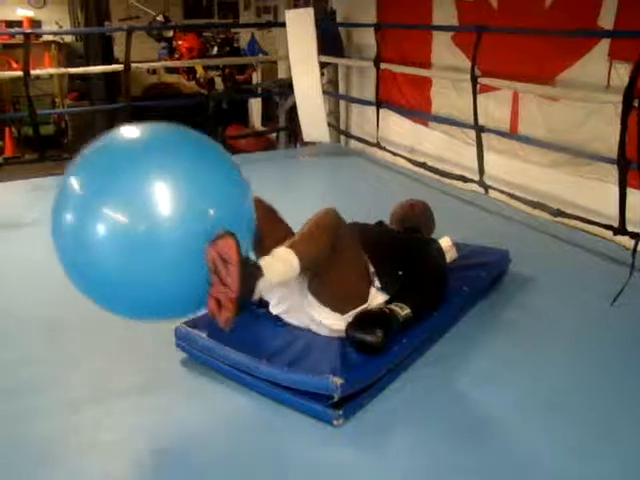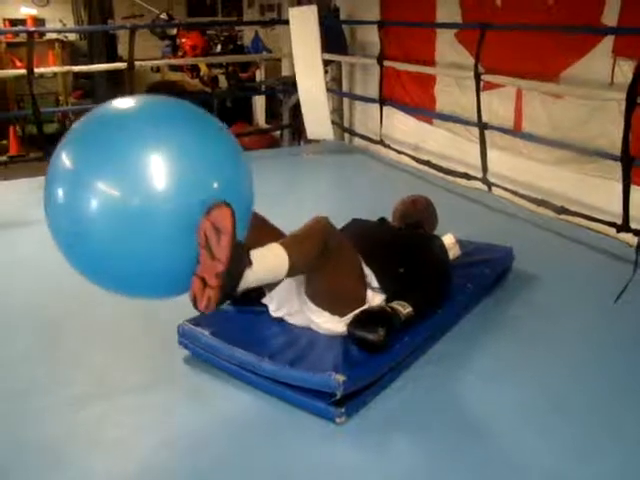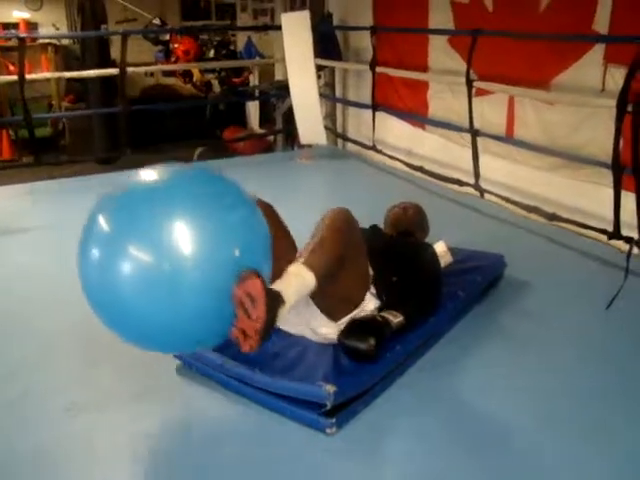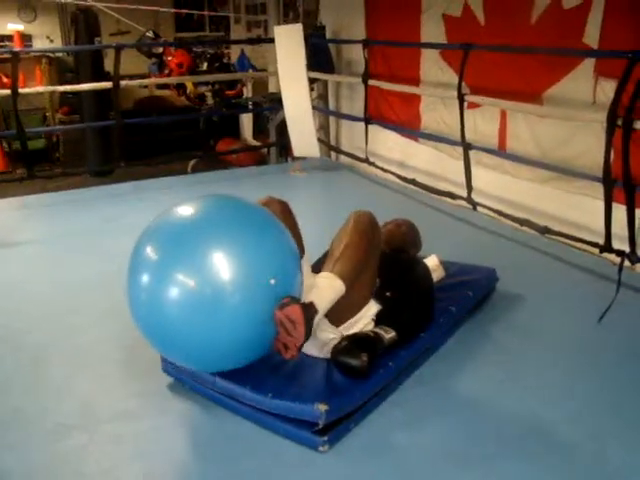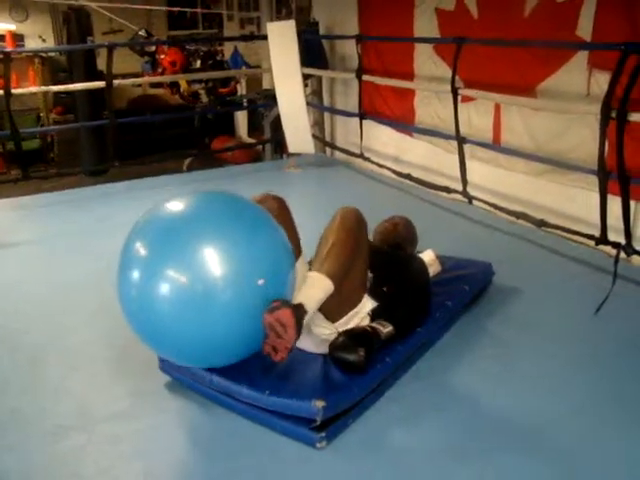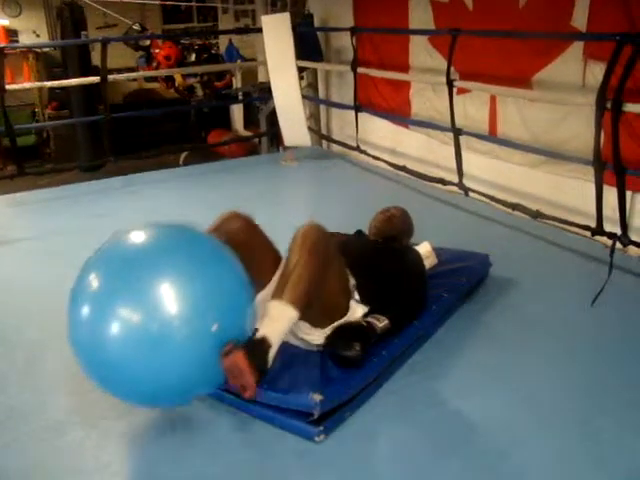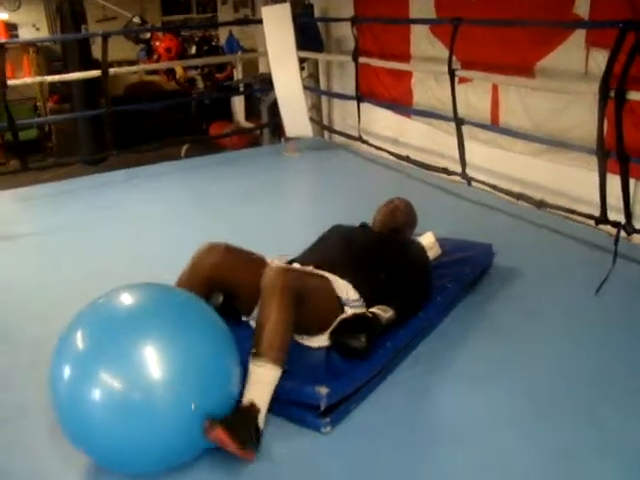
dt=0.3s
person 1, frame 1
left shoulder: (426, 249)
right shoulder: (361, 228)
left elbow: (431, 294)
left wrist: (392, 315)
left hip: (344, 305)
right hip: (298, 288)
left knee: (328, 220)
right knee: (255, 209)
left ankle: (250, 278)
person 1, frame 2
left shoulder: (427, 246)
right shoulder: (361, 225)
left elbow: (433, 291)
left wrist: (393, 314)
left hip: (344, 304)
right hip: (297, 286)
left knee: (320, 228)
right knee: (246, 222)
left ankle: (237, 271)
person 1, frame 3
left shoulder: (419, 252)
right shoulder: (362, 234)
left elbow: (427, 299)
right elbow: (303, 261)
left wrist: (387, 322)
left hip: (341, 315)
right hip: (296, 302)
left knee: (340, 220)
right knee: (256, 209)
left ankle: (272, 303)
person 1, frame 4
left shoulder: (413, 268)
right shoulder: (348, 248)
left elbow: (420, 313)
left wrist: (377, 338)
left hip: (341, 324)
left knee: (362, 222)
right knee: (273, 208)
left ankle: (307, 315)
person 1, frame 5
left shoulder: (411, 265)
right shoulder: (359, 245)
left elbow: (416, 310)
left wrist: (374, 333)
left hip: (339, 319)
left knee: (348, 218)
right knee: (269, 204)
left ankle: (297, 314)
person 1, frame 6
left shoulder: (404, 258)
right shoulder: (341, 239)
left elbow: (410, 305)
left wrist: (369, 328)
left hip: (330, 318)
left knee: (312, 236)
right knee: (234, 225)
left ankle: (260, 351)
person 1, frame 7
left shoulder: (409, 251)
right shoulder: (342, 231)
left elbow: (414, 295)
left wrist: (374, 319)
right wrist: (235, 290)
left hip: (340, 296)
right hip: (291, 286)
left knee: (280, 279)
right knee: (213, 256)
left ankle: (251, 418)
